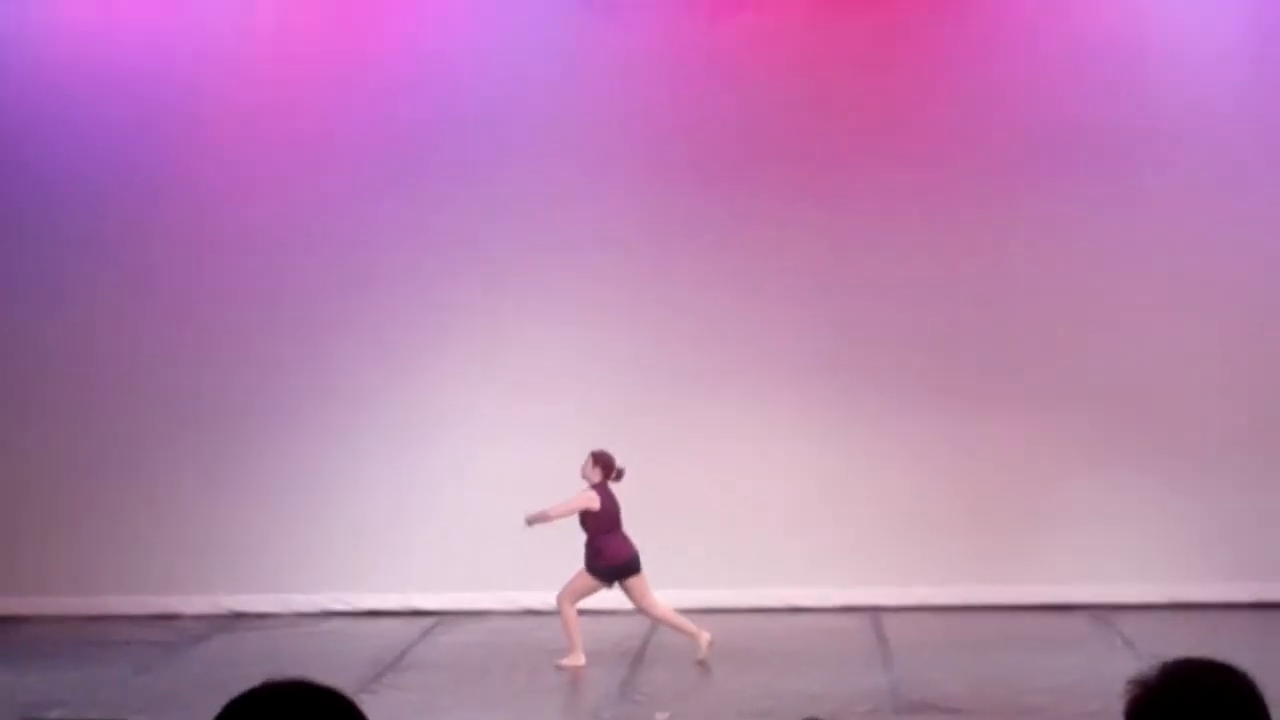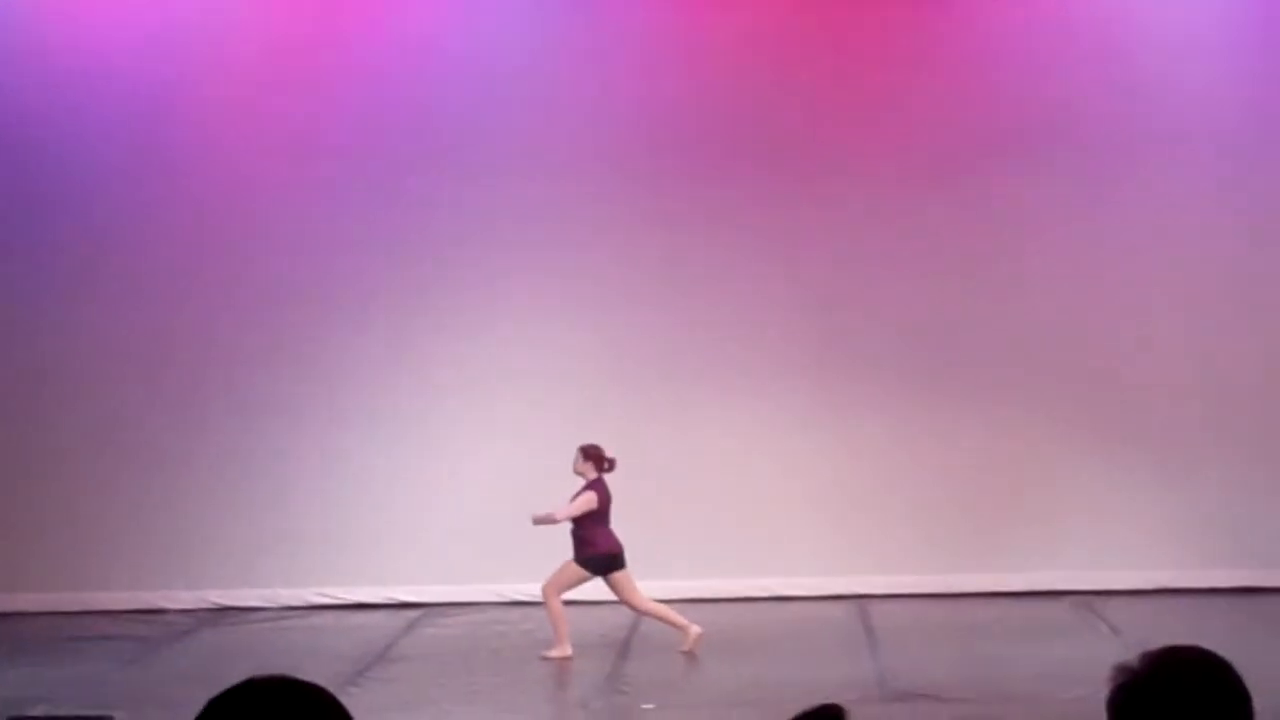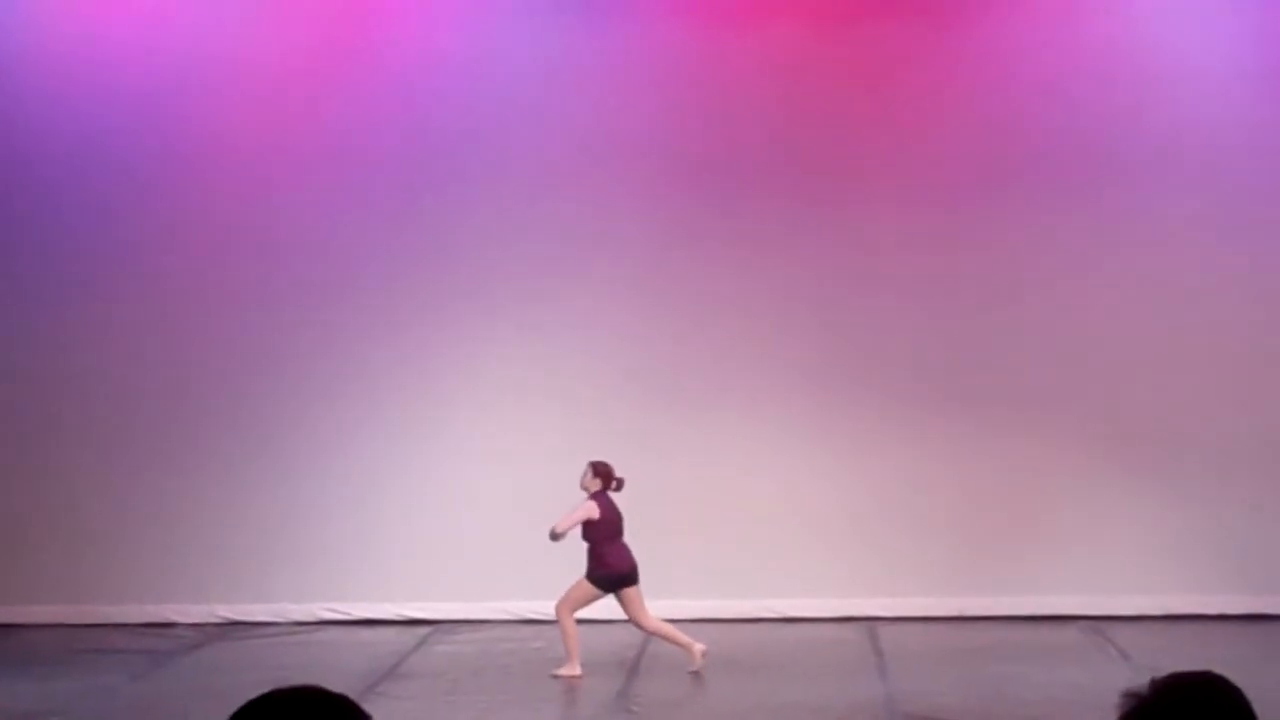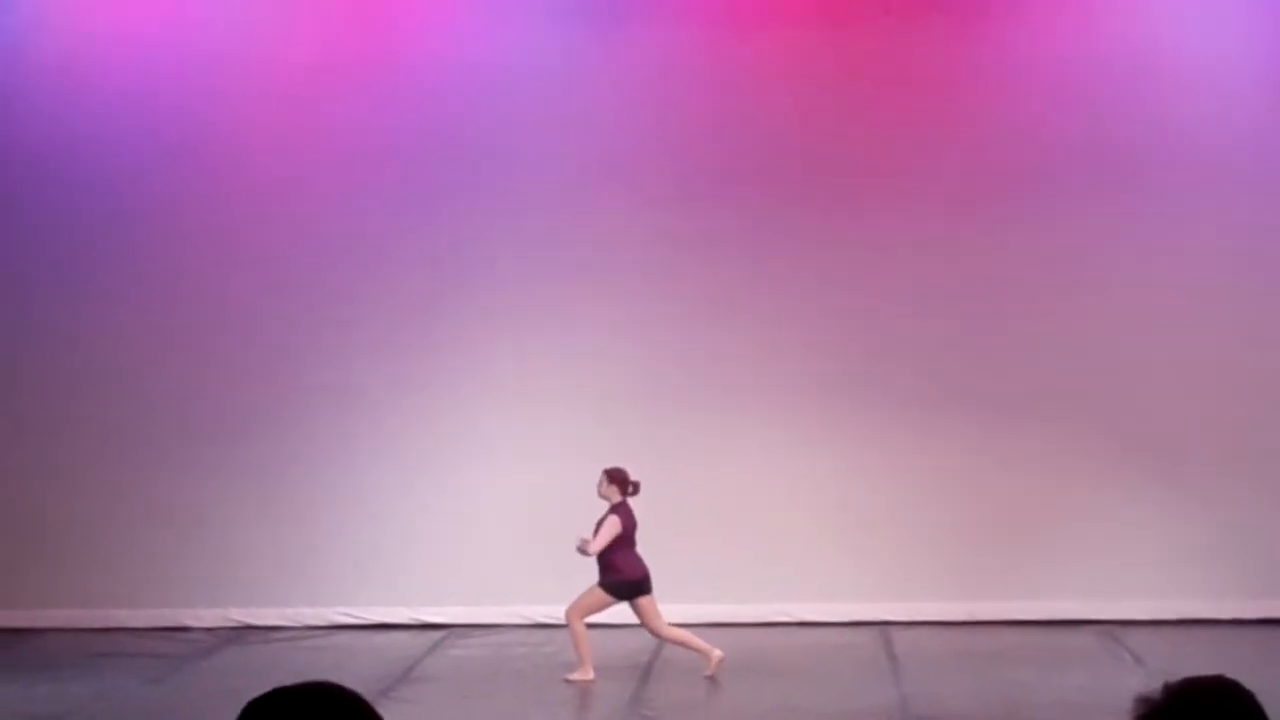
dt=0.5s
person 1, frame 1
left shoulder: (591, 495)
right shoulder: (604, 493)
left elbow: (552, 513)
left wrist: (532, 518)
left hip: (606, 562)
right hip: (626, 557)
left knee: (565, 599)
right knee: (650, 606)
left ankle: (576, 655)
right ankle: (699, 635)
person 1, frame 2
left shoulder: (592, 493)
right shoulder: (596, 487)
left elbow: (559, 516)
left wrist: (538, 519)
right wrist: (545, 517)
left hip: (596, 554)
right hip: (609, 551)
left knee: (550, 590)
right knee: (637, 601)
left ankle: (563, 646)
right ankle: (689, 628)
person 1, frame 3
left shoulder: (592, 504)
right shoulder: (605, 502)
left elbow: (559, 529)
left wrist: (554, 534)
left hip: (606, 571)
right hip: (625, 567)
left knee: (563, 608)
right knee: (643, 620)
left ankle: (573, 665)
right ankle: (693, 646)
person 1, frame 4
left shoulder: (615, 517)
right shoulder: (622, 510)
left elbow: (592, 550)
left wrist: (582, 545)
right wrist: (587, 544)
left hip: (619, 579)
right hip: (637, 576)
left knee: (573, 614)
right knee: (660, 629)
left ankle: (585, 670)
right ankle: (711, 653)
